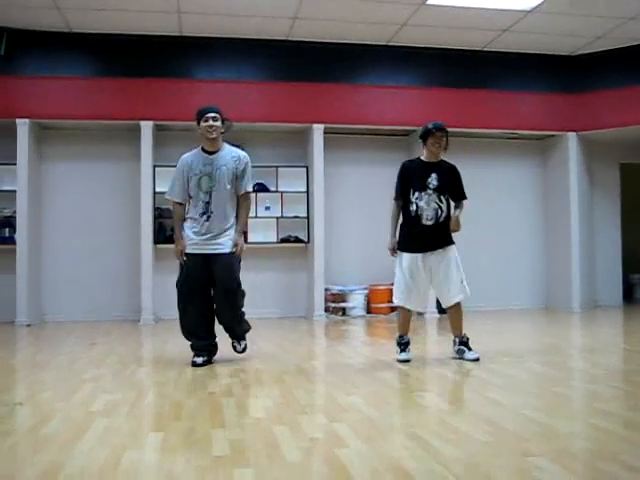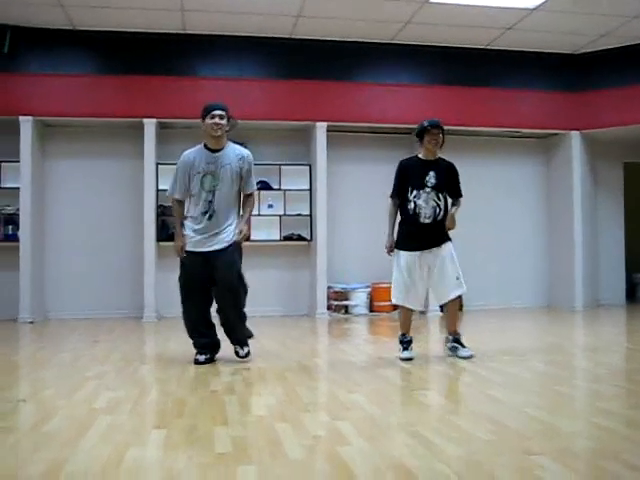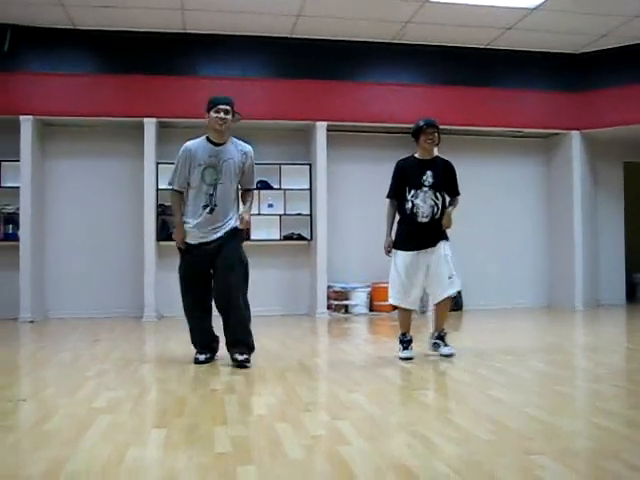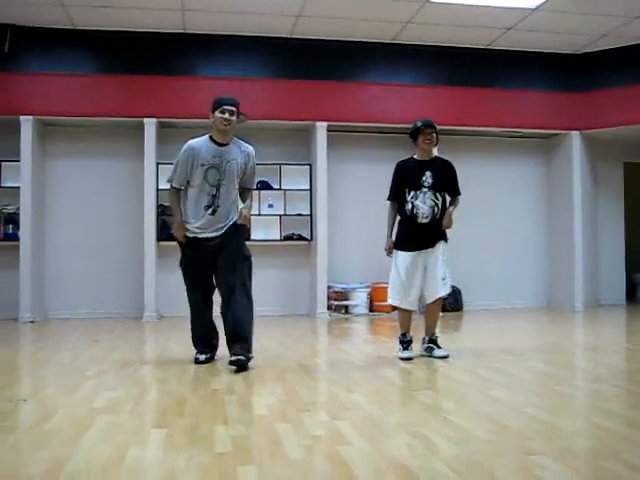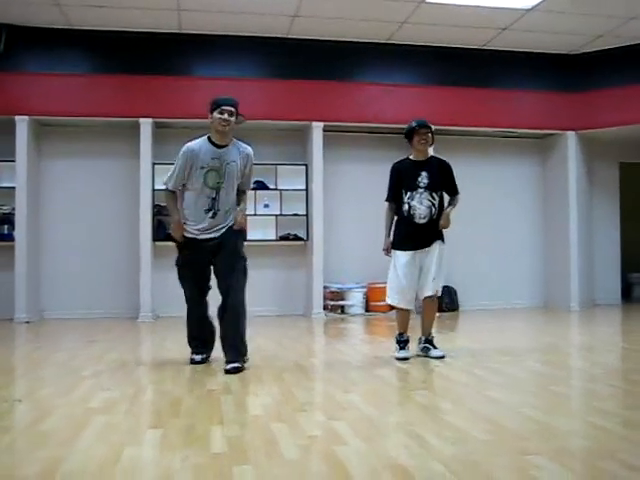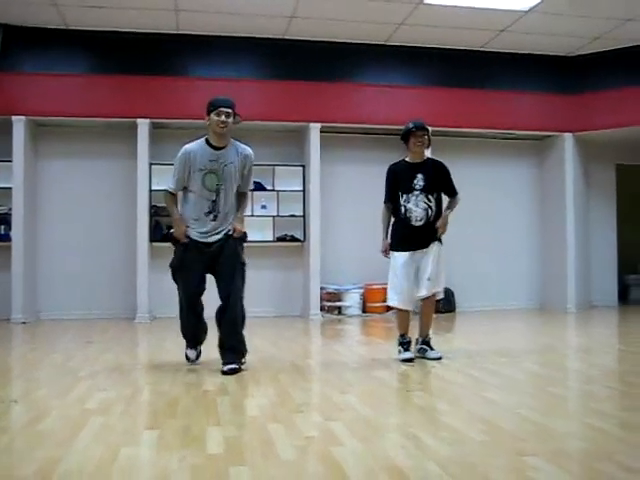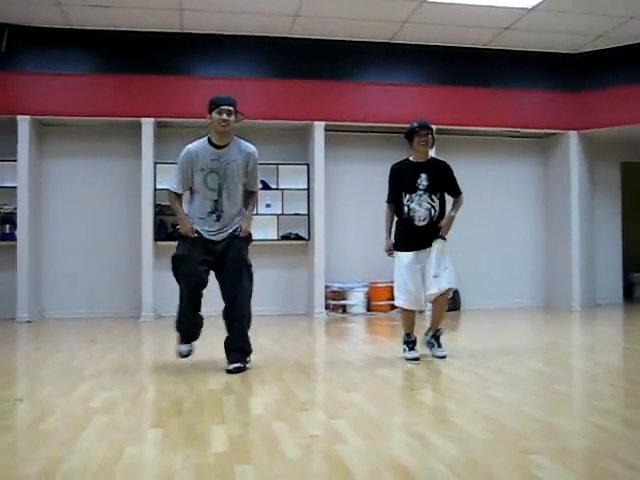
dt=0.1s
person 1, frame 1
left shoulder: (239, 158)
right shoulder: (186, 161)
left elbow: (244, 198)
right elbow: (178, 202)
left wrist: (241, 233)
right wrist: (178, 237)
left hip: (226, 242)
right hip: (193, 244)
left knee: (229, 293)
right knee: (192, 299)
left ankle: (238, 330)
right ankle: (203, 348)
person 1, frame 2
left shoulder: (243, 157)
right shoulder: (189, 158)
left elbow: (248, 194)
right elbow: (178, 198)
left wrist: (245, 221)
right wrist: (178, 234)
left hip: (227, 239)
right hip: (193, 242)
left knee: (230, 294)
right knee: (194, 300)
left ankle: (239, 338)
right ankle: (205, 347)
person 1, frame 3
left shoulder: (244, 152)
right shoulder: (189, 149)
left elbow: (247, 188)
right elbow: (178, 190)
left wrist: (246, 210)
right wrist: (178, 225)
left hip: (228, 231)
right hip: (194, 235)
left knee: (232, 290)
right knee: (195, 295)
left ankle: (240, 348)
right ankle: (205, 346)
person 1, frame 4
left shoulder: (246, 152)
right shoulder: (192, 148)
right elbow: (176, 186)
left wrist: (246, 206)
right wrist: (178, 218)
left hip: (230, 230)
right hip: (195, 232)
left knee: (236, 289)
right knee: (199, 295)
left ankle: (240, 349)
right ankle: (205, 347)
person 1, frame 5
left shoulder: (245, 153)
right shoulder: (191, 150)
right elbow: (172, 188)
left wrist: (241, 210)
right wrist: (175, 218)
left hip: (228, 232)
right hip: (193, 234)
left knee: (233, 291)
right knee: (195, 295)
left ankle: (235, 354)
right ankle: (200, 346)
person 1, frame 6
left shoulder: (244, 155)
right shoulder: (189, 152)
right elbow: (172, 192)
left wrist: (240, 218)
right wrist: (177, 220)
left hip: (227, 236)
right hip: (192, 236)
left knee: (232, 296)
right knee: (189, 291)
left ankle: (233, 355)
right ankle: (194, 341)
person 1, frame 7
left shoulder: (248, 152)
right shoulder: (191, 152)
right elbow: (176, 192)
left wrist: (247, 217)
right wrist: (182, 218)
left hip: (233, 235)
right hip: (197, 234)
left knee: (238, 297)
right knee: (190, 285)
left ankle: (238, 354)
right ankle: (187, 334)
person 2, frame 1
left shoulder: (451, 171)
right shoulder: (408, 168)
left elbow: (459, 201)
right elbow: (398, 203)
left wrist: (455, 214)
right wrist: (393, 235)
left hip: (442, 243)
right hip: (411, 243)
left knee: (453, 295)
right knee: (406, 296)
left ankle: (460, 343)
right ankle: (403, 343)
person 2, frame 2
left shoulder: (448, 168)
right shoulder: (406, 166)
left elbow: (456, 199)
right elbow: (395, 202)
left wrist: (451, 212)
right wrist: (390, 234)
left hip: (440, 240)
right hip: (409, 240)
left knee: (452, 292)
right knee: (406, 295)
left ankle: (453, 338)
right ankle: (405, 341)
person 2, frame 3
left shoulder: (445, 167)
right shoulder: (403, 166)
left elbow: (454, 197)
right elbow: (393, 202)
left wrist: (449, 211)
right wrist: (388, 234)
left hip: (437, 239)
right hip: (407, 240)
left knee: (446, 290)
right knee: (404, 294)
left ankle: (438, 336)
right ankle: (405, 341)
person 2, frame 4
left shoulder: (445, 166)
right shoulder: (402, 168)
left elbow: (455, 196)
right elbow: (393, 204)
left wrist: (449, 211)
right wrist: (389, 236)
left hip: (436, 239)
right hip: (407, 241)
left knee: (436, 292)
right knee: (404, 295)
left ankle: (429, 340)
right ankle: (405, 341)
person 2, frame 5
left shoulder: (441, 166)
right shoulder: (399, 168)
left elbow: (454, 195)
right elbow: (391, 205)
left wrist: (447, 212)
right wrist: (387, 236)
left hip: (432, 239)
right hip: (404, 240)
left knee: (430, 292)
right knee: (402, 294)
left ankle: (426, 341)
right ankle: (402, 341)
person 2, frame 6
left shoulder: (438, 168)
right shoulder: (395, 170)
left elbow: (454, 196)
right elbow: (388, 206)
left wrist: (446, 215)
right wrist: (385, 237)
left hip: (430, 240)
right hip: (402, 242)
left knee: (428, 293)
right knee: (401, 296)
left ankle: (423, 342)
right ankle: (404, 342)
person 2, frame 7
left shoulder: (441, 168)
right shoulder: (398, 169)
left elbow: (458, 196)
right elbow: (391, 206)
left wrist: (450, 216)
right wrist: (388, 237)
left hip: (434, 239)
right hip: (406, 242)
left knee: (443, 288)
right knee: (407, 295)
left ankle: (433, 335)
right ankle: (409, 341)
